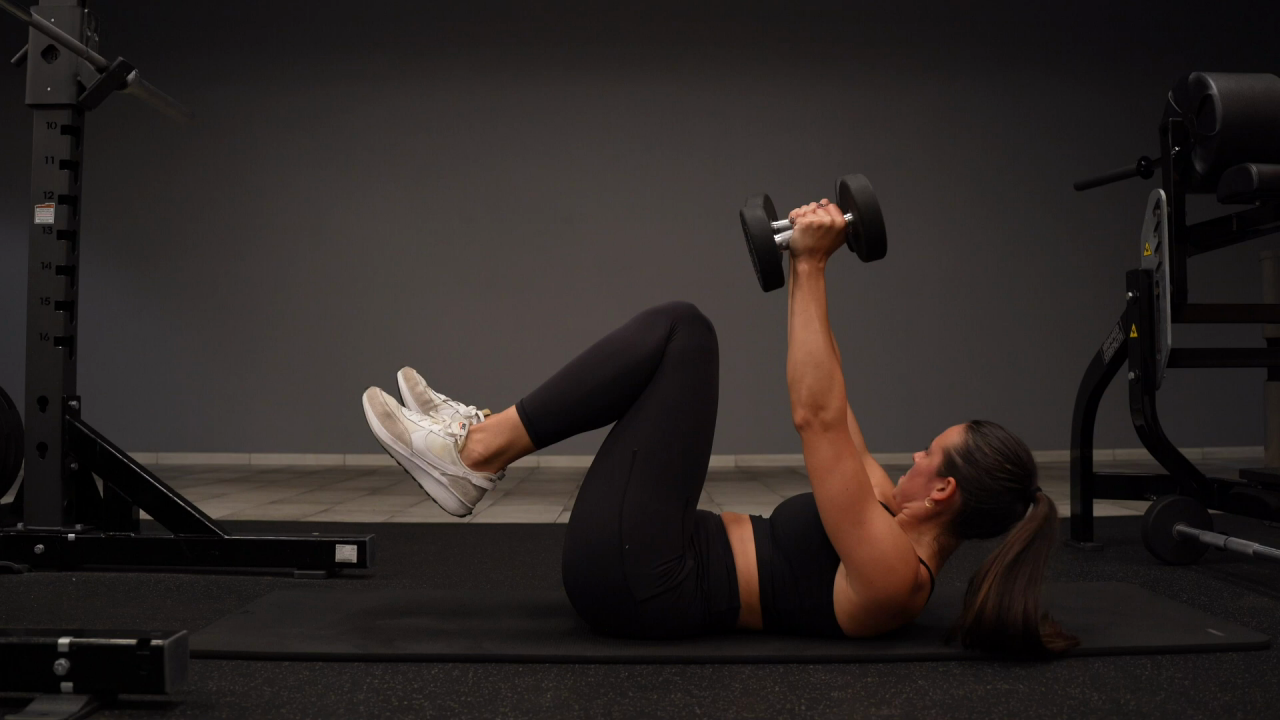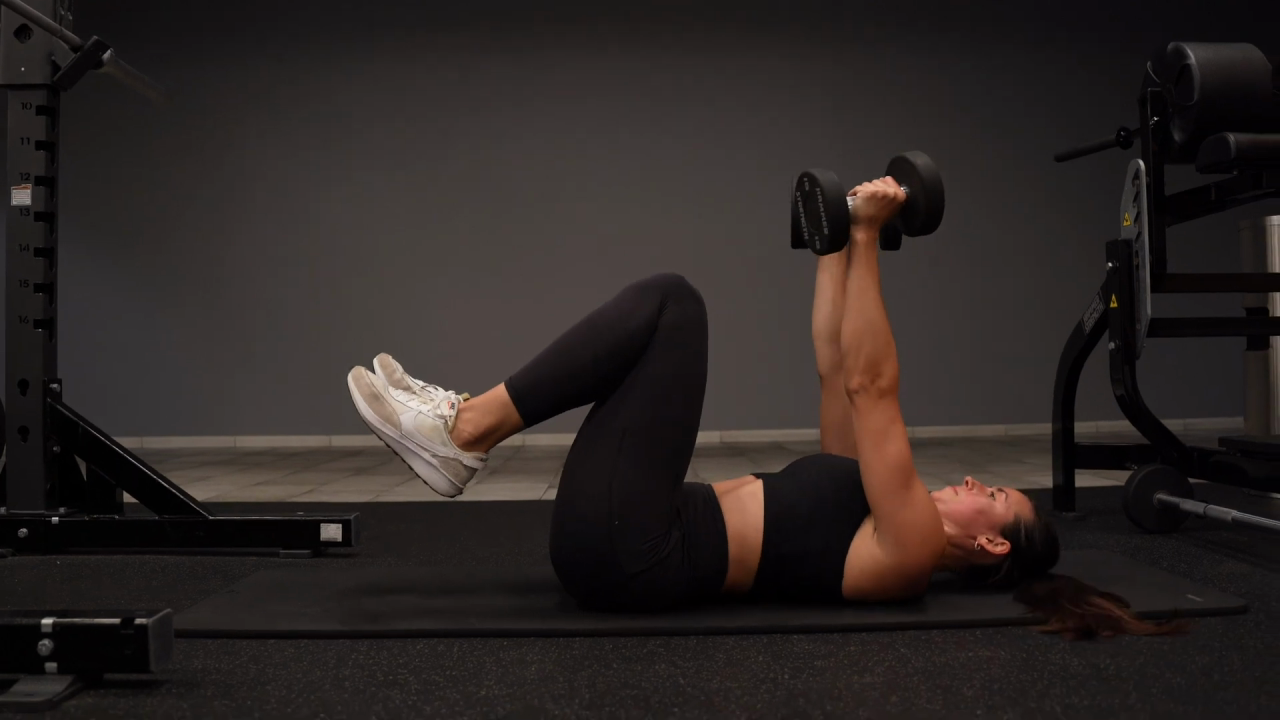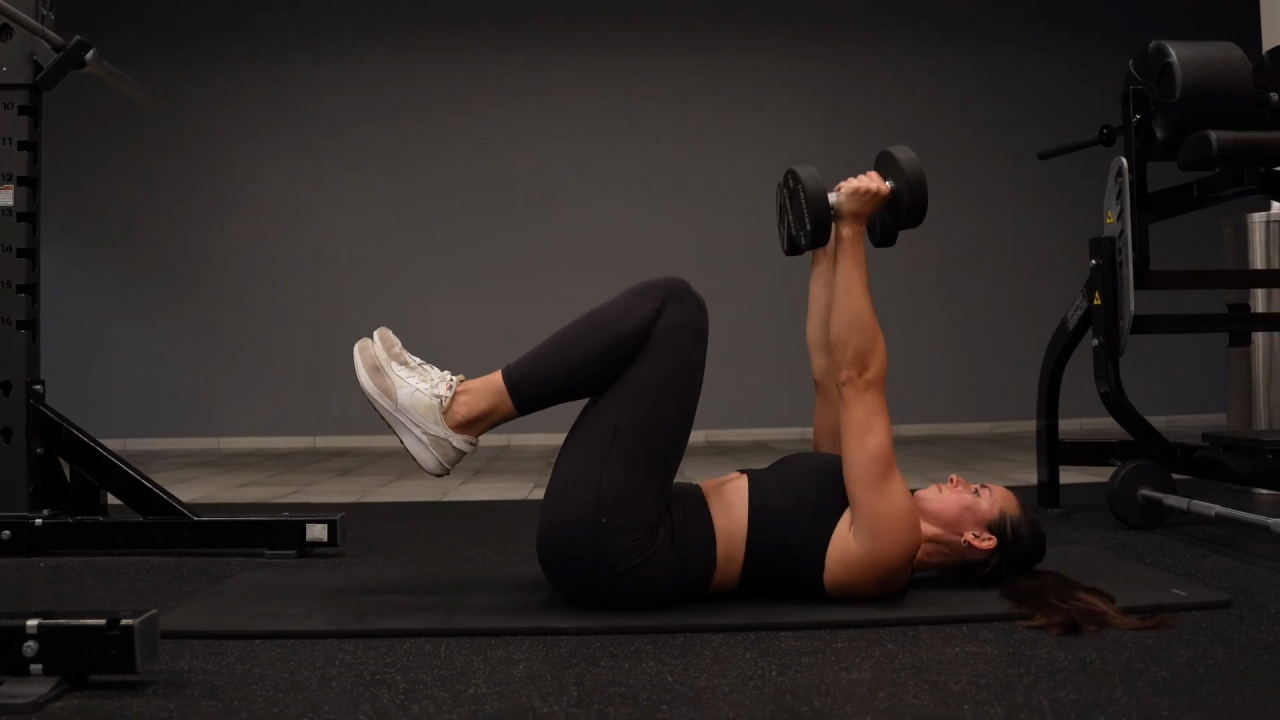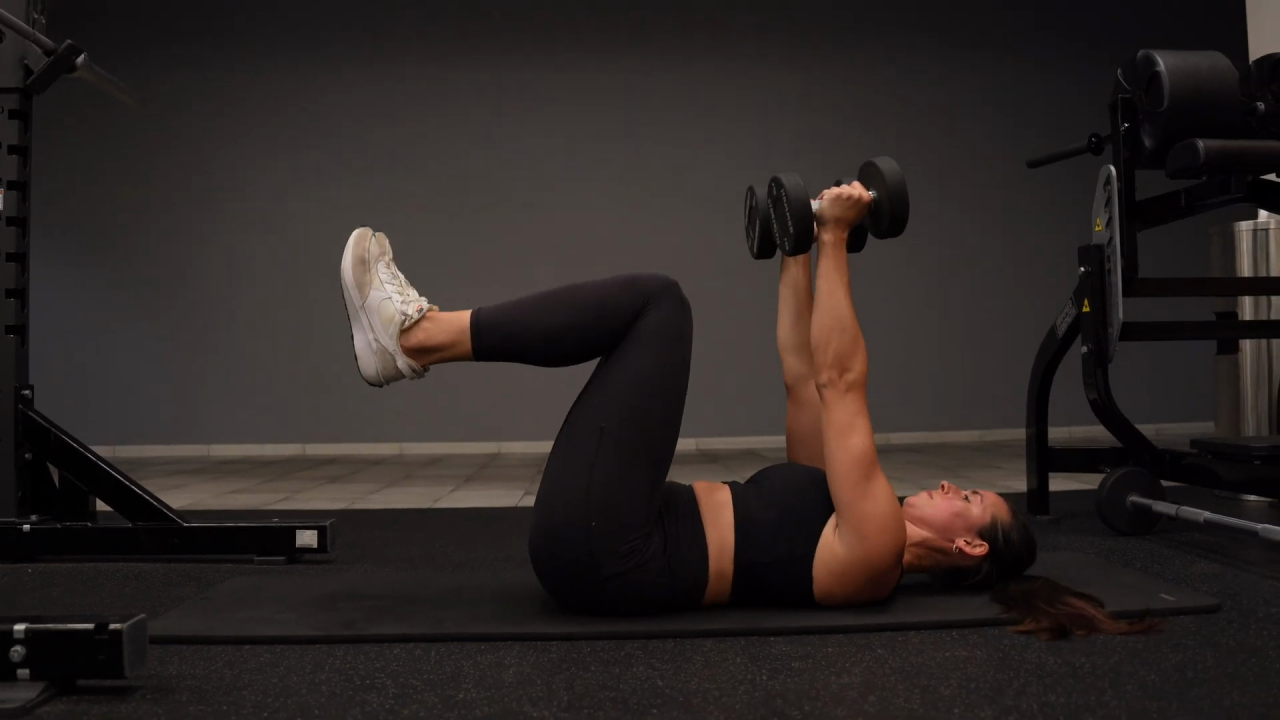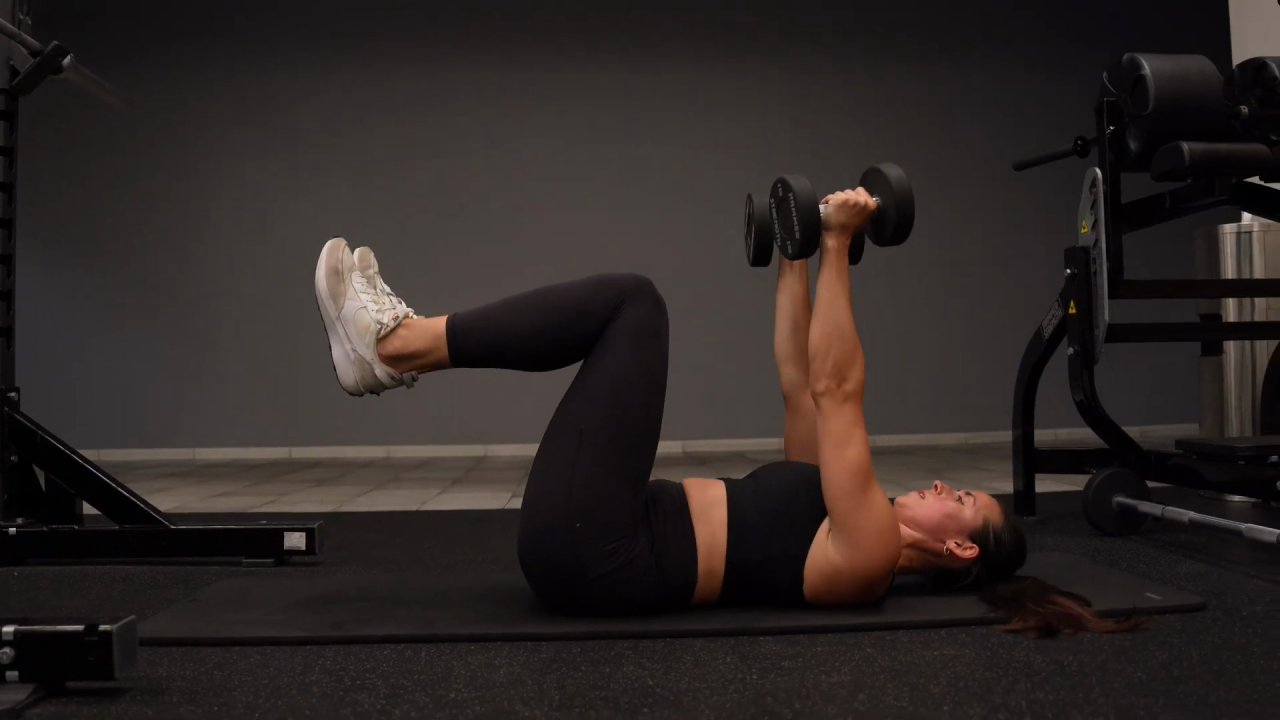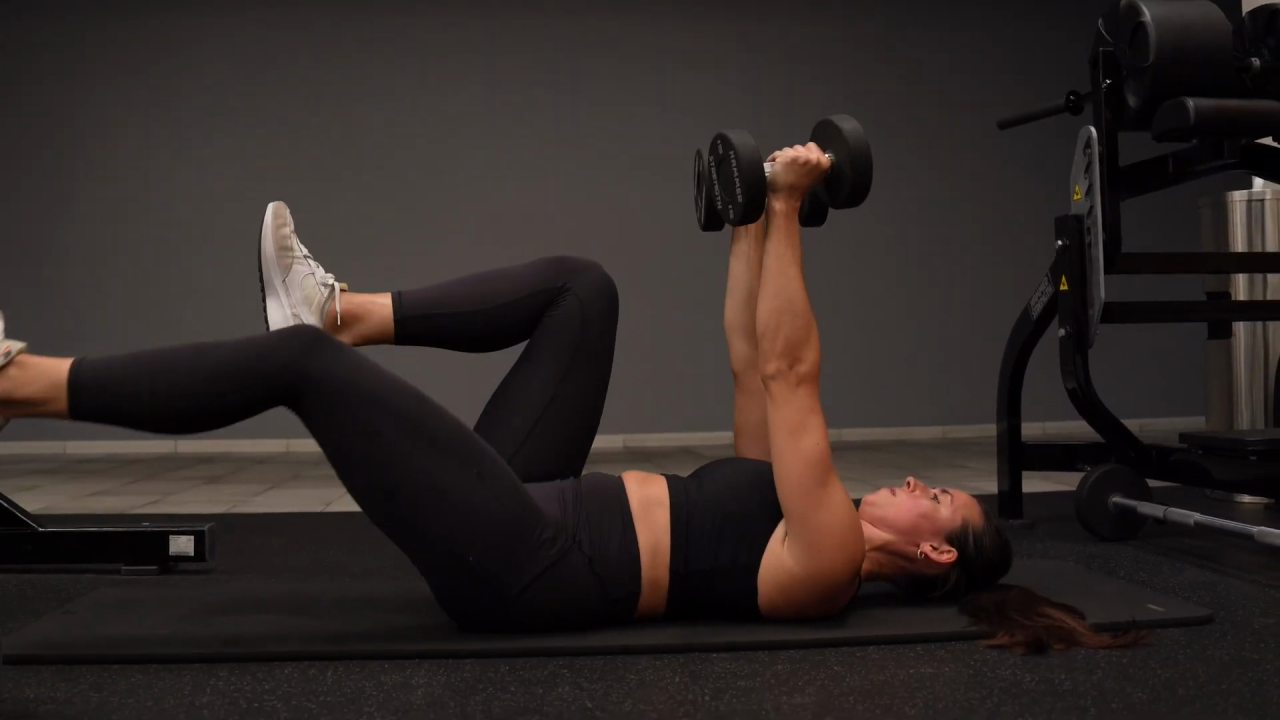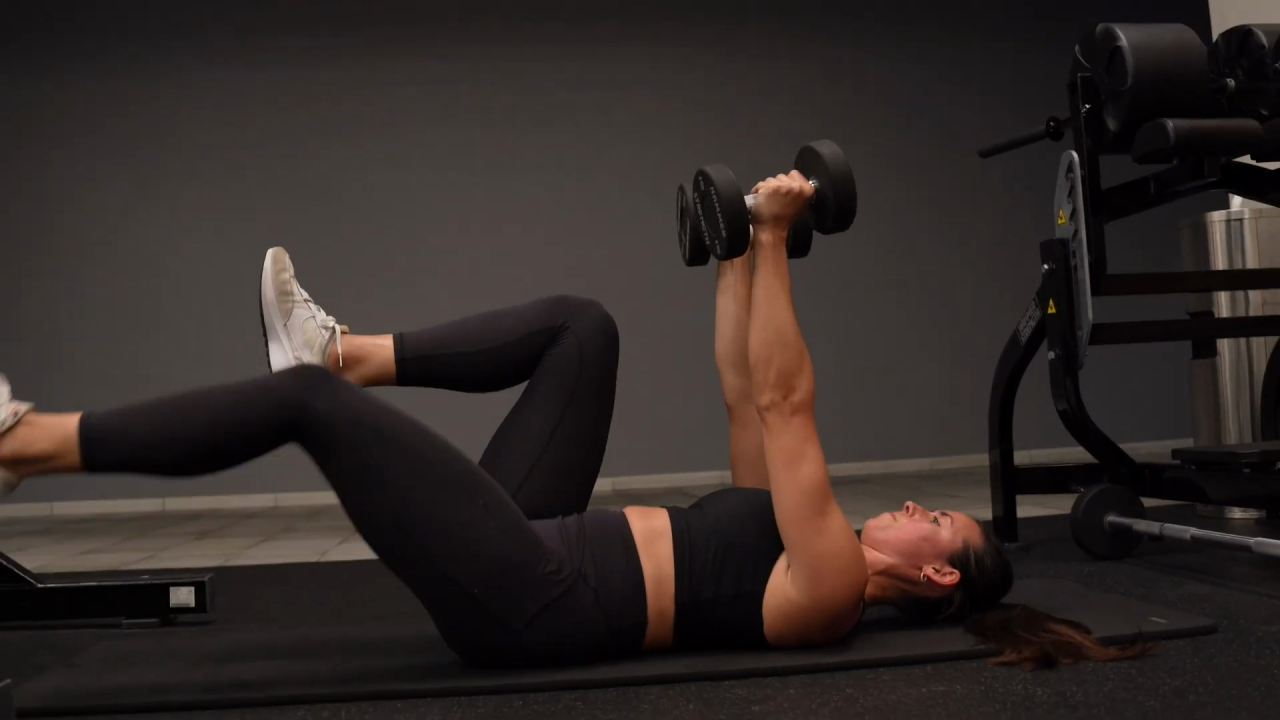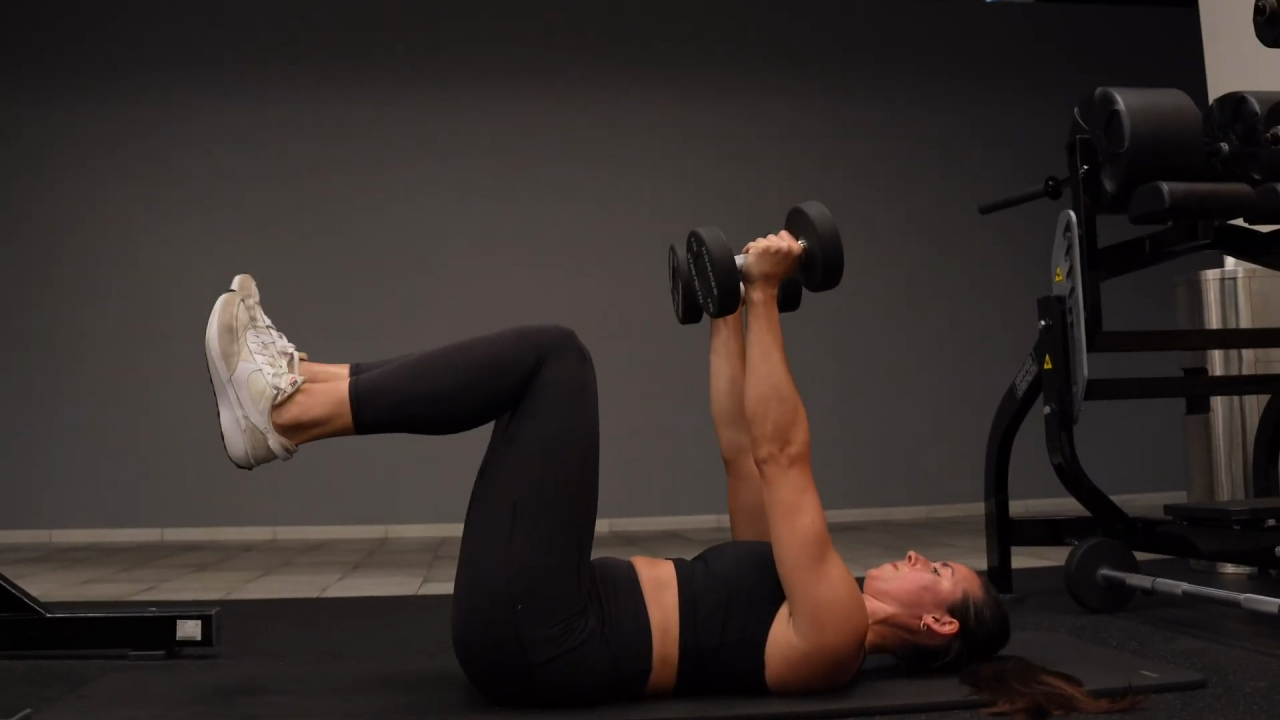
dt=0.7s
person 1, frame 1
left shoulder: (893, 577)
right shoulder: (894, 524)
left elbow: (818, 418)
right elbow: (829, 410)
left wrist: (811, 268)
right wrist: (798, 268)
left hip: (633, 580)
right hip: (640, 570)
left knee: (682, 331)
right knee: (675, 345)
left ankle: (477, 454)
right ankle: (481, 437)
person 1, frame 2
left shoulder: (912, 549)
right shoulder: (877, 513)
left elbow: (873, 386)
right elbow: (835, 368)
left wrist: (867, 237)
right wrist: (834, 241)
left hip: (626, 552)
right hip: (626, 541)
left knee: (669, 304)
right knee: (660, 320)
left ankle: (467, 433)
right ankle: (466, 424)
person 1, frame 3
left shoulder: (890, 543)
right shoulder: (862, 517)
left elbow: (862, 381)
right elbow: (830, 378)
left wrist: (852, 232)
right wrist: (827, 247)
left hip: (608, 549)
right hip: (606, 540)
left knee: (672, 305)
right knee: (660, 317)
left ankle: (458, 417)
right ankle: (458, 405)
person 1, frame 4
left shoulder: (874, 550)
right shoulder: (846, 521)
left elbow: (840, 385)
right elbow: (803, 380)
left wrist: (835, 240)
right wrist: (795, 252)
left hip: (601, 553)
right hip: (601, 542)
left knee: (657, 303)
right knee: (648, 315)
left ankle: (417, 337)
right ankle: (422, 337)
person 1, frame 5
left shoulder: (868, 555)
right shoulder: (841, 520)
left elbow: (839, 390)
right elbow: (796, 383)
left wrist: (836, 248)
right wrist: (796, 257)
left hip: (589, 556)
right hip: (590, 545)
left knee: (632, 300)
right knee: (628, 314)
left ankle: (396, 343)
right ankle: (405, 342)
person 1, frame 6
left shoulder: (827, 559)
right shoulder: (797, 519)
left elbow: (791, 373)
right elbow: (749, 358)
left wrist: (787, 210)
right wrist: (750, 219)
left hip: (516, 565)
right hip: (530, 518)
left knee: (304, 361)
right knee: (581, 286)
right ankle: (341, 311)
person 1, frame 7
left shoulder: (830, 586)
right shoulder: (793, 544)
left elbow: (783, 404)
right elbow: (739, 392)
left wrist: (776, 241)
right wrist: (736, 253)
left hip: (522, 605)
right hip: (532, 562)
left knee: (320, 406)
right knee: (582, 325)
right ankle: (328, 359)
person 1, frame 8
left shoulder: (831, 638)
right shoulder: (799, 600)
left elbow: (781, 458)
right elbow: (739, 445)
left wrist: (764, 299)
right wrist: (728, 311)
left hip: (532, 640)
right hip: (532, 624)
left knee: (554, 355)
right knee: (552, 372)
left ankle: (290, 414)
right ankle: (311, 388)
